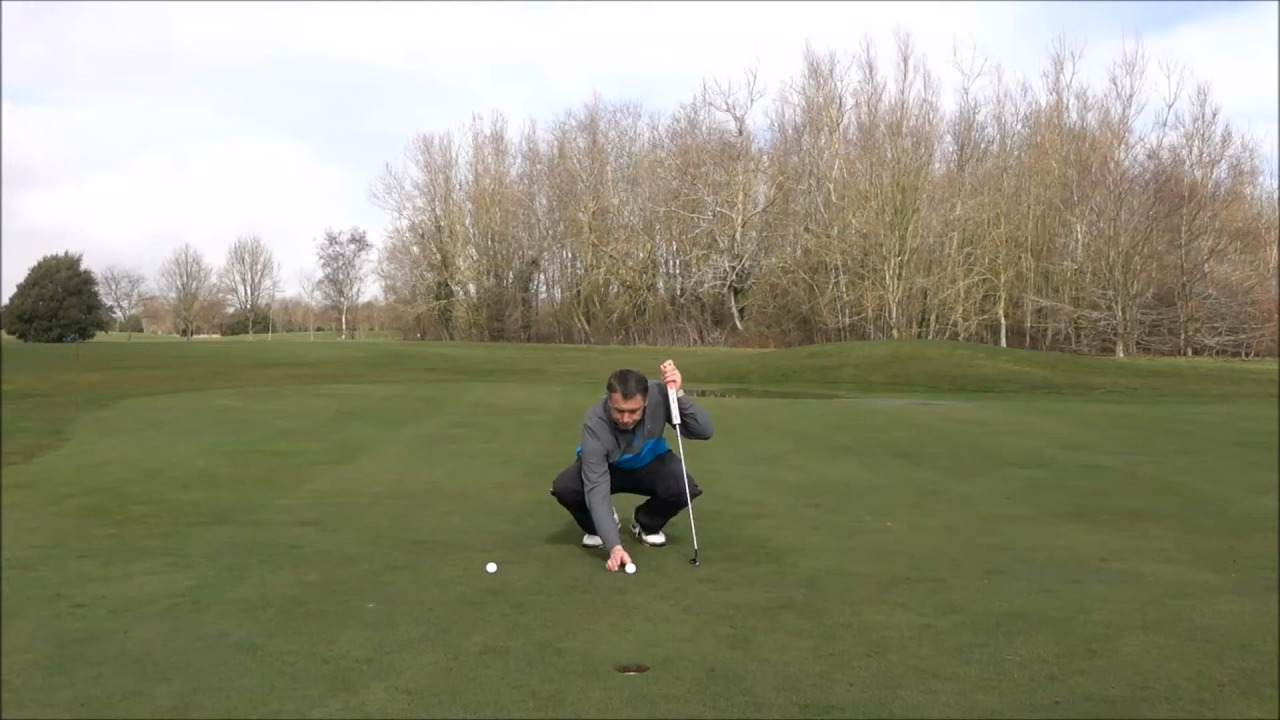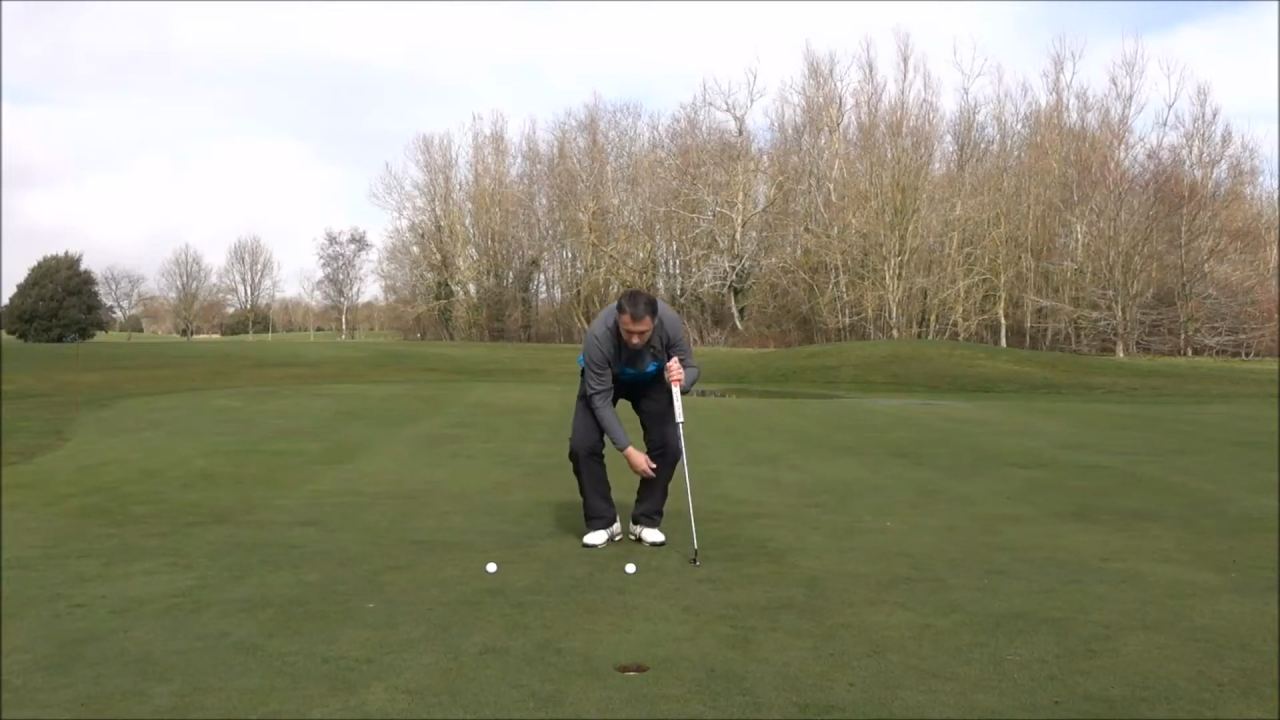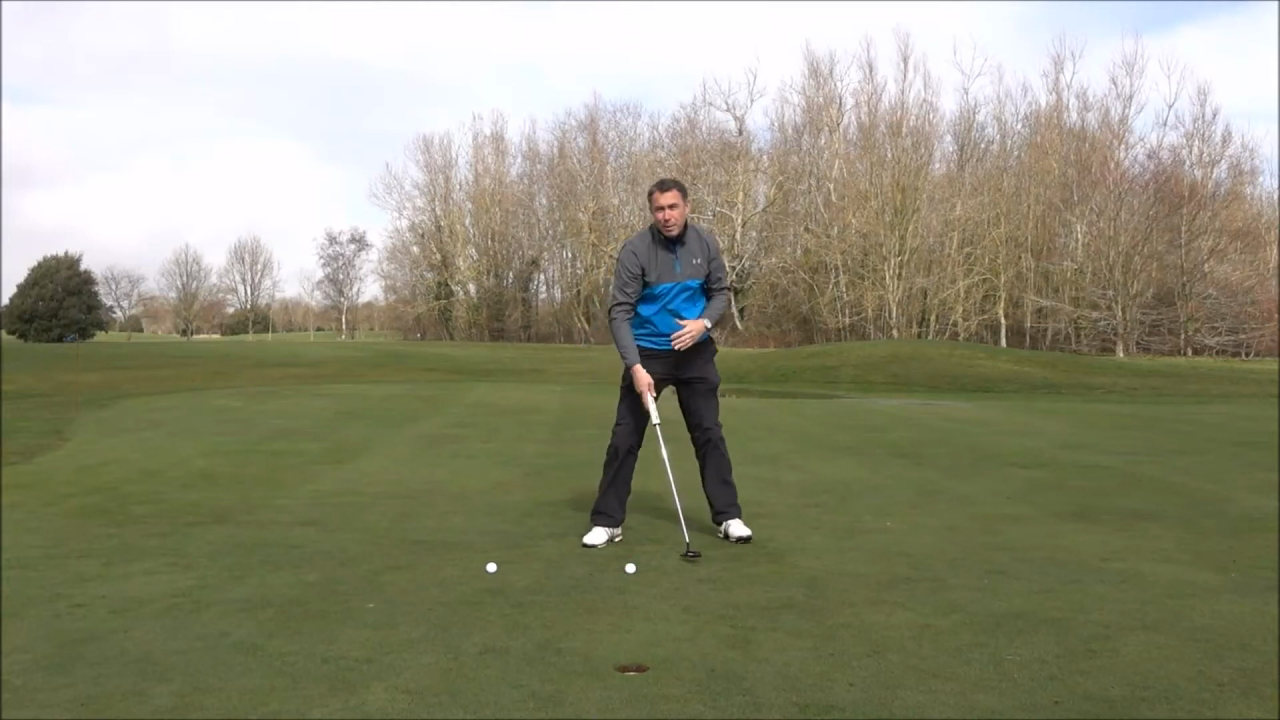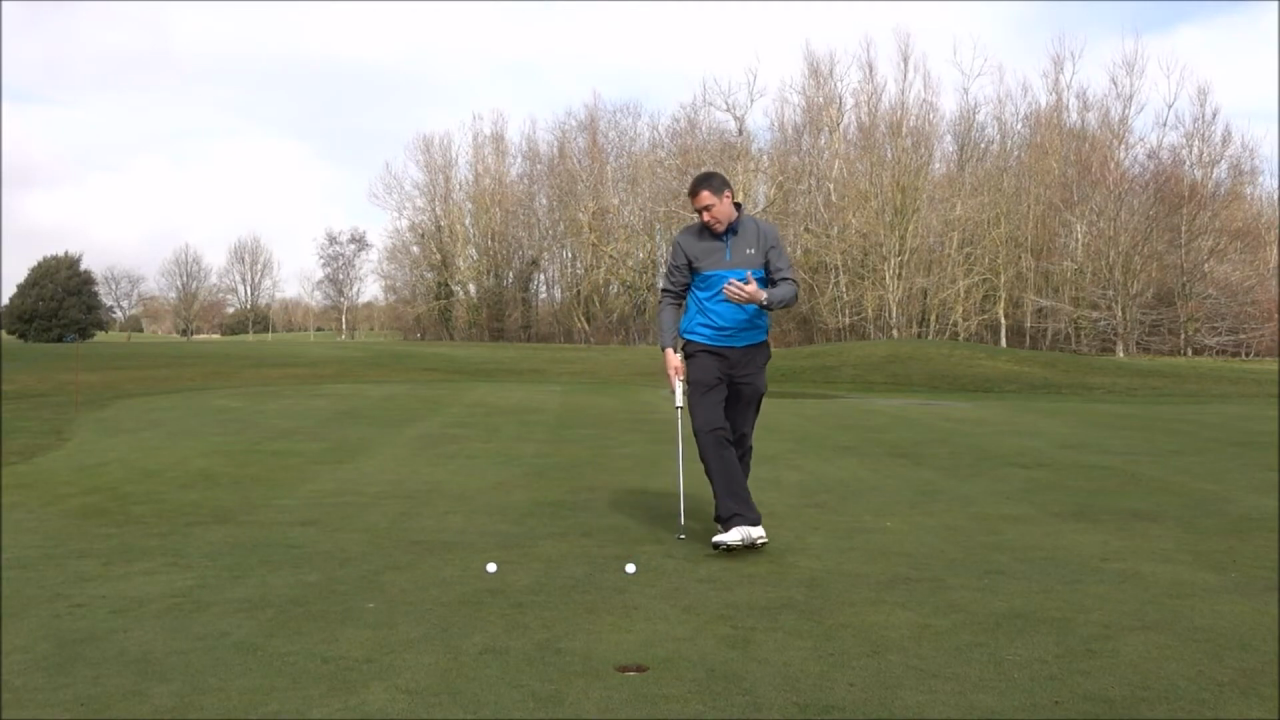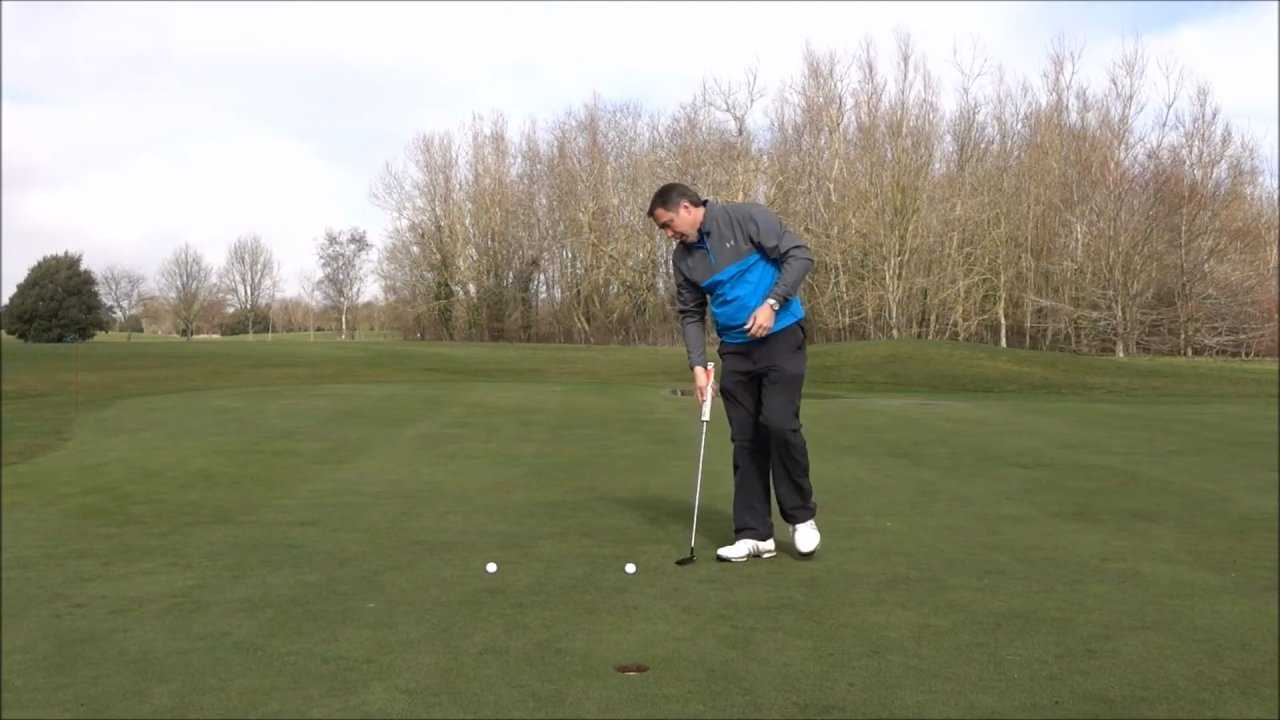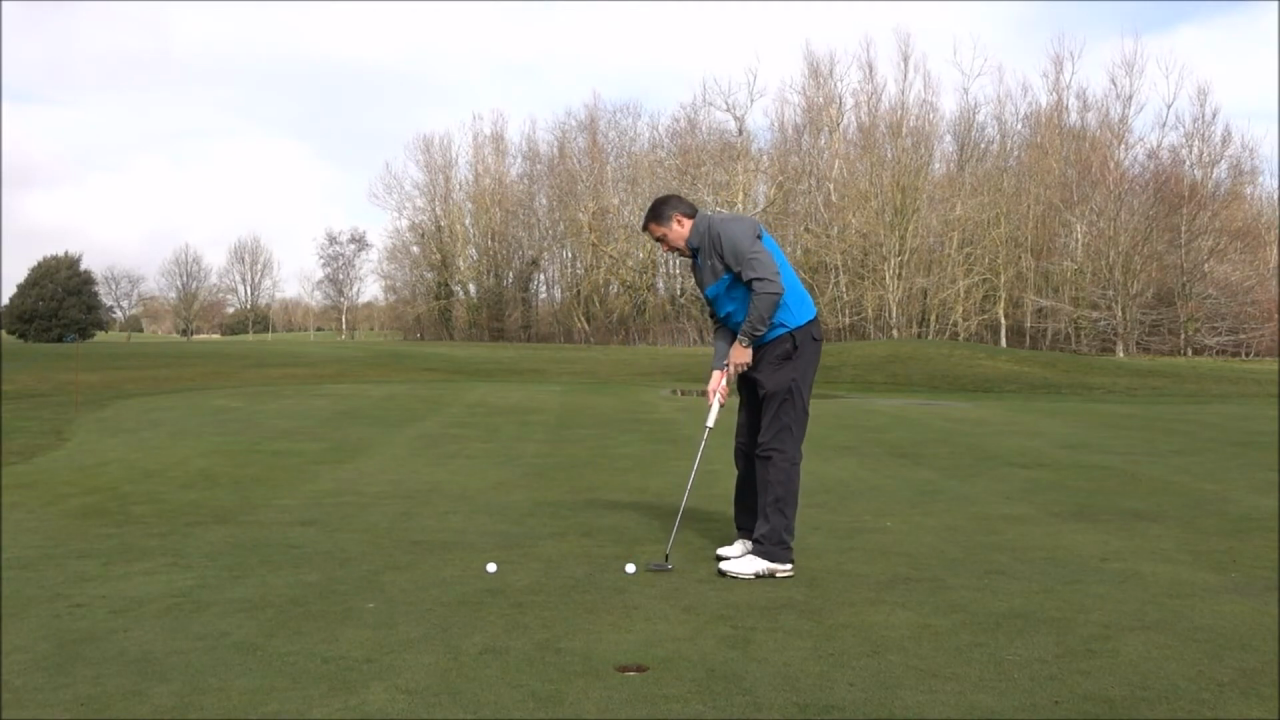
dt=0.5s
person 1, frame 1
left shoulder: (659, 394)
right shoulder: (596, 425)
left elbow: (704, 432)
right elbow: (597, 490)
left wrist: (679, 394)
right wrist: (614, 547)
left hip: (651, 462)
right hip: (607, 468)
left knee: (683, 490)
right knee: (564, 487)
left ankle: (647, 523)
right ankle: (598, 527)
person 1, frame 2
left shoulder: (669, 321)
right shoulder: (599, 334)
left elbow: (691, 369)
right elbow: (601, 398)
left wrist: (682, 378)
right wrist: (627, 450)
left hip: (651, 380)
right hip: (603, 381)
left knee: (667, 445)
right knee: (583, 445)
left ankle: (645, 520)
right ankle: (603, 522)
person 1, frame 3
left shoulder: (705, 244)
right shoulder: (635, 251)
left elbow: (721, 293)
right elbow: (620, 312)
left wrist: (702, 324)
right wrist: (636, 366)
left hip: (695, 352)
right hip: (649, 355)
left knee: (708, 432)
right knee: (625, 436)
left ankle: (727, 516)
right ankle: (606, 522)
person 1, frame 4
left shoulder: (764, 234)
right shoulder: (687, 241)
left elbow: (789, 289)
right elbow: (670, 298)
left wrist: (762, 297)
right wrist: (669, 348)
left hip: (751, 351)
right hip: (704, 350)
left knee: (740, 438)
right knee: (710, 430)
left ankle: (737, 519)
right ankle: (743, 522)
person 1, frame 5
left shoulder: (746, 217)
right shoulder: (684, 257)
left elbow: (799, 254)
right elbow: (692, 316)
left wrist: (771, 304)
right wrist: (698, 366)
left hip: (782, 336)
right hip: (737, 347)
left knee: (780, 423)
right knee: (746, 438)
left ankle: (801, 515)
right ankle: (755, 534)
person 1, frame 6
left shoulder: (728, 230)
right shoulder: (699, 260)
left elbow: (769, 285)
right elbow: (723, 319)
left wrist: (745, 341)
right wrist: (719, 367)
left hip: (789, 341)
right hip: (757, 349)
left knee: (777, 445)
right knee: (748, 445)
left ankle: (774, 553)
right ankle: (752, 536)
